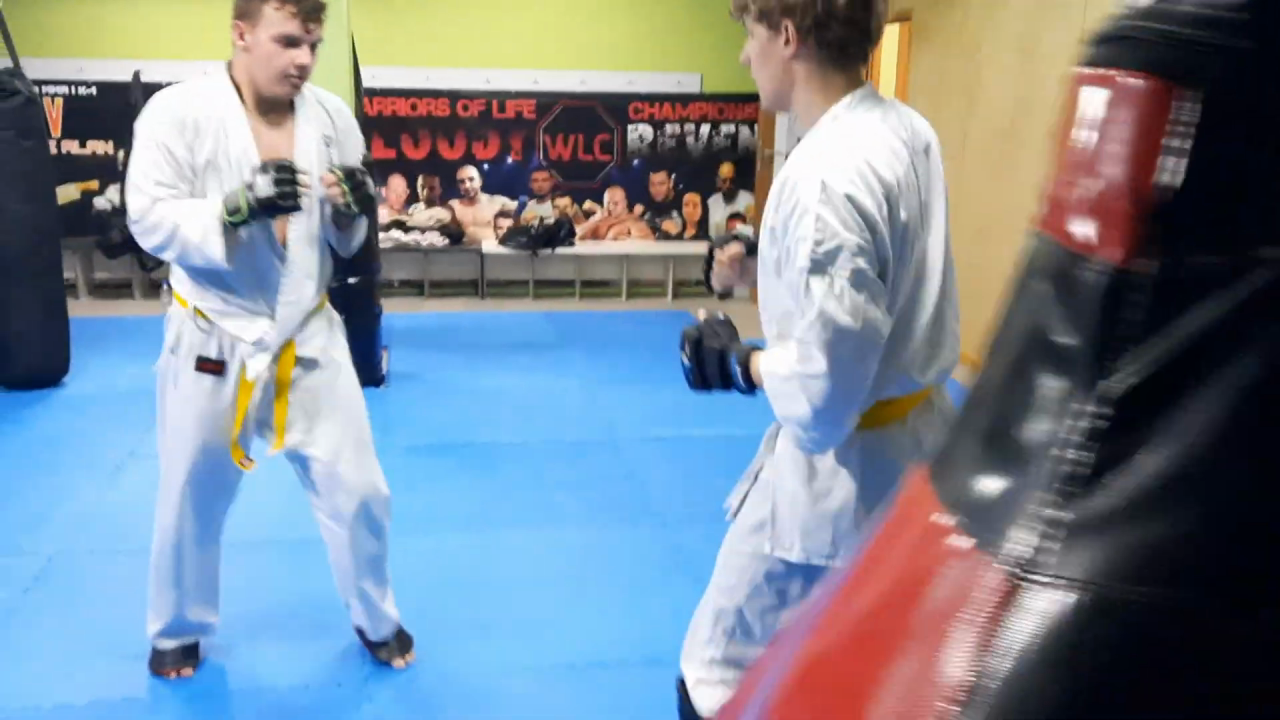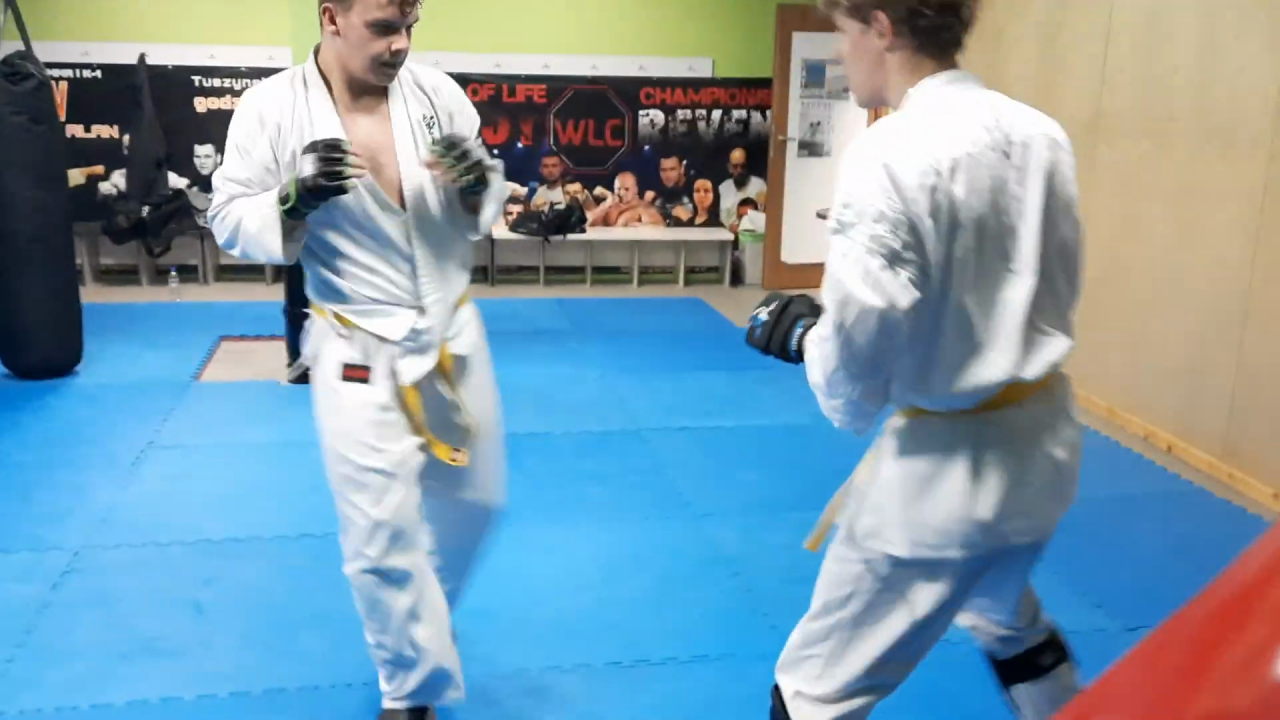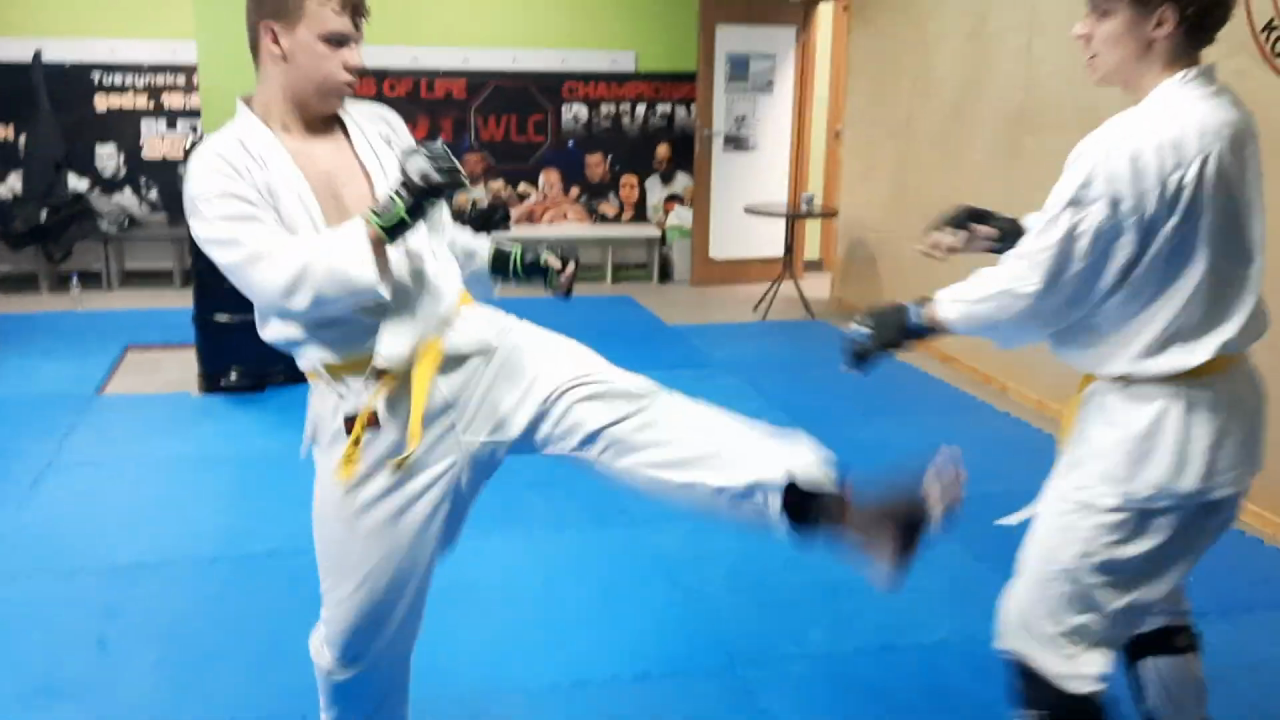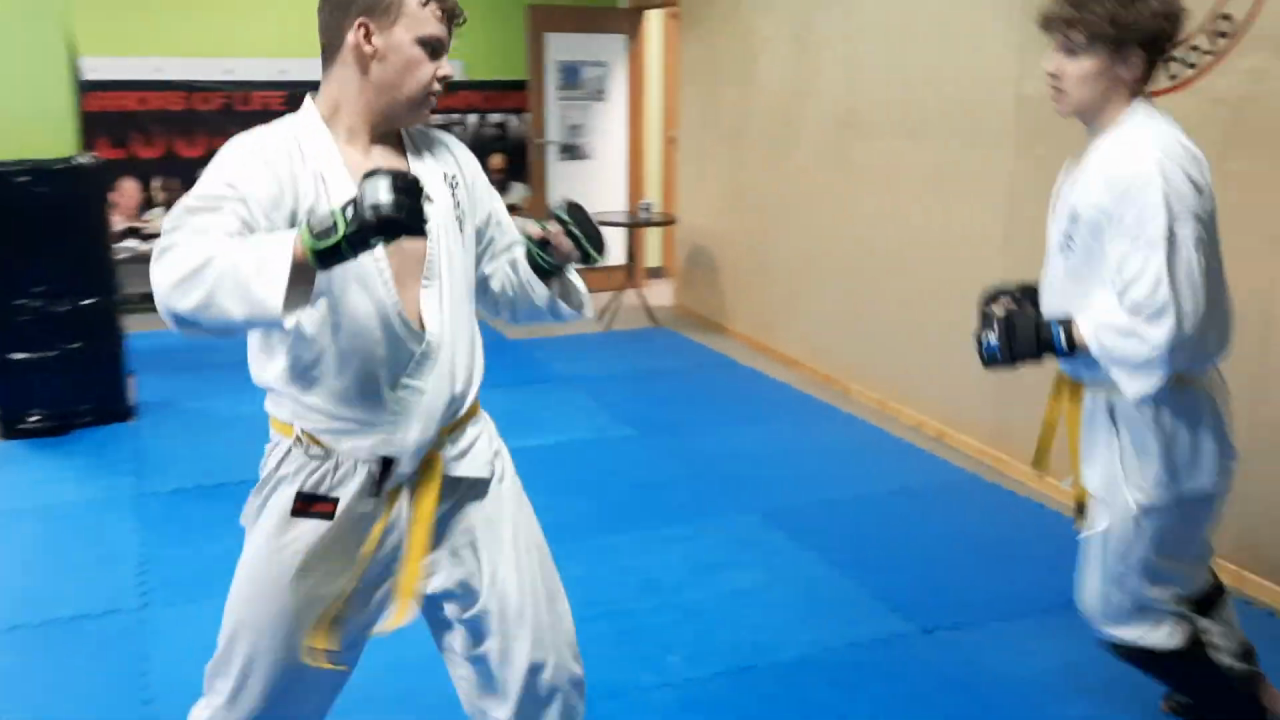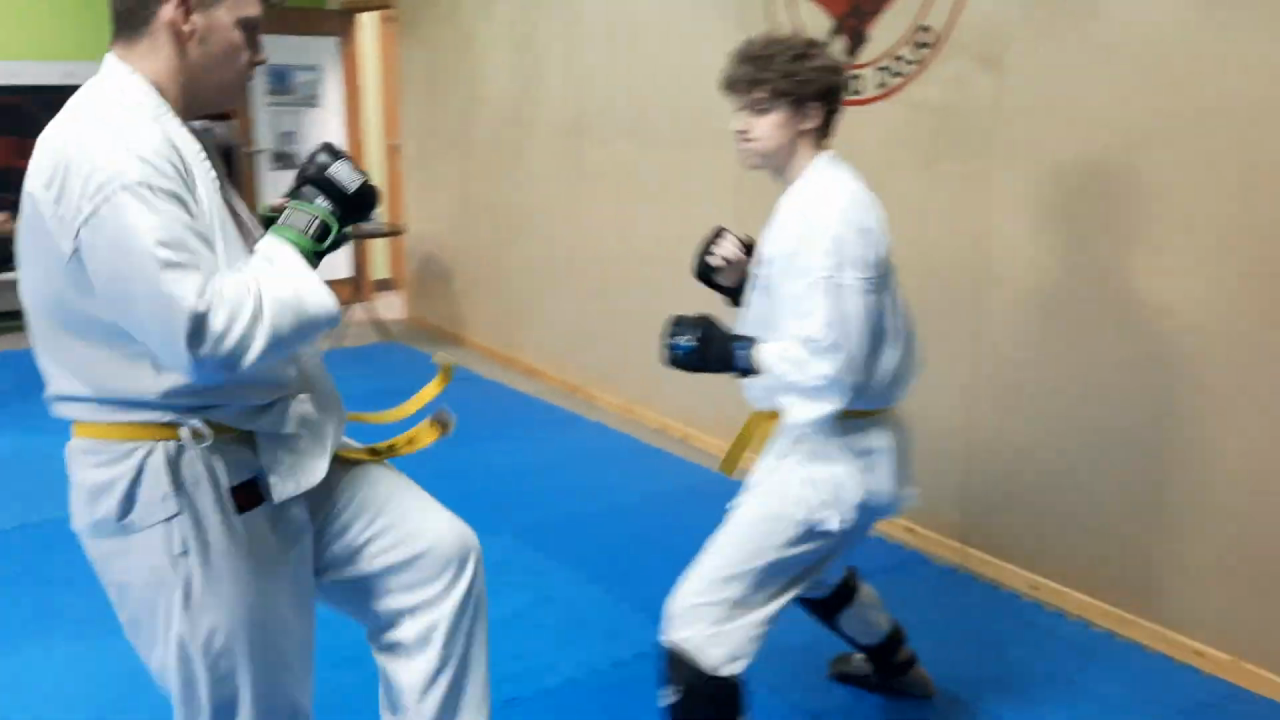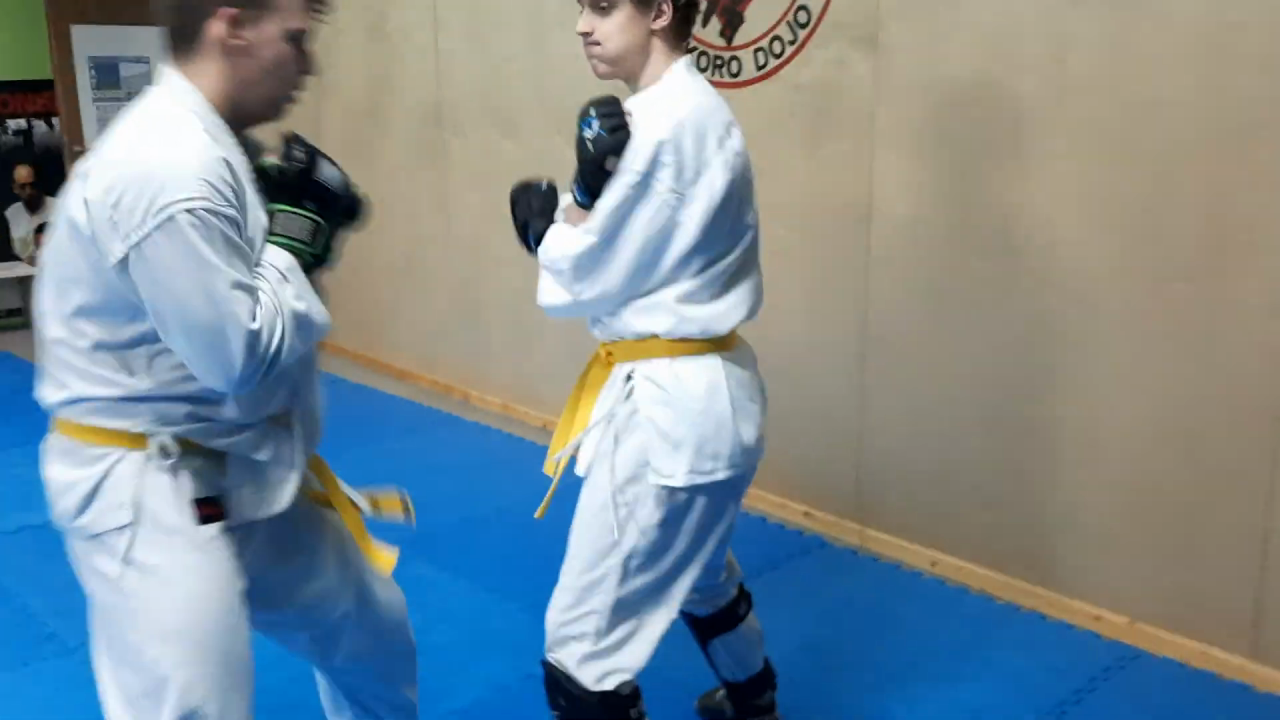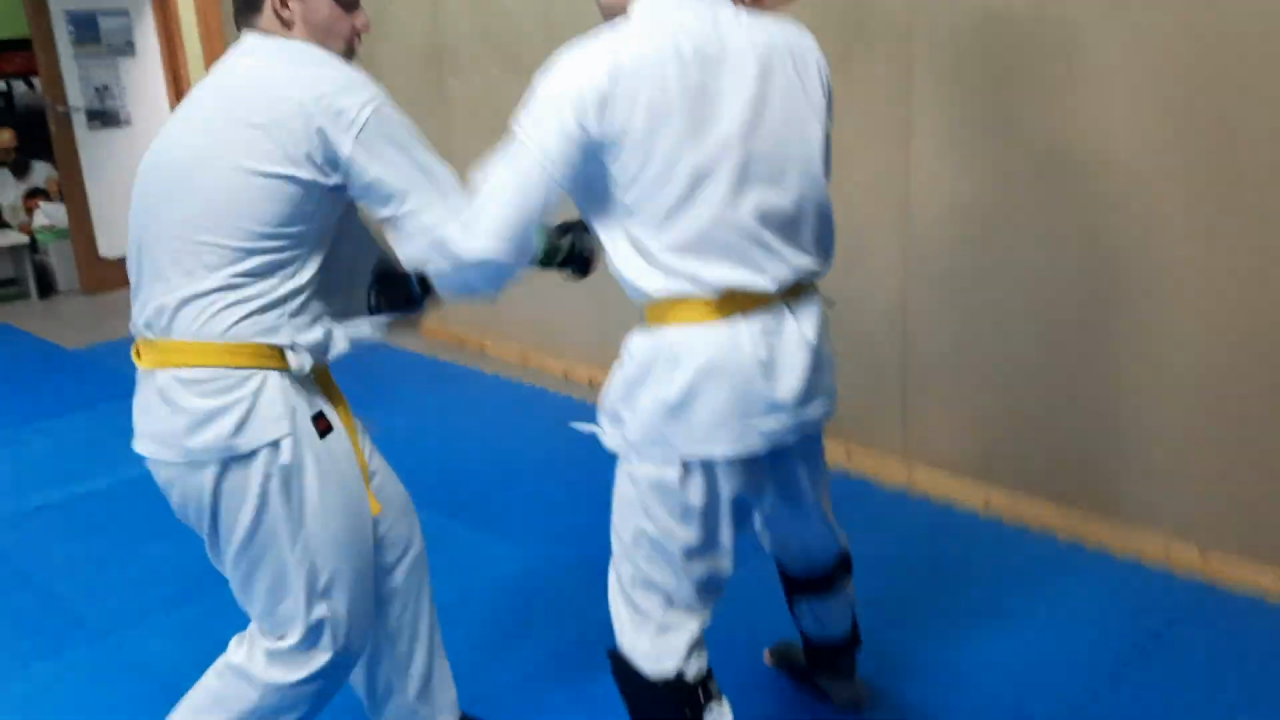
dt=0.4s
person 1, frame 1
left shoulder: (331, 117)
right shoulder: (177, 111)
right elbow: (151, 222)
left wrist: (354, 209)
right wrist: (242, 206)
left hip: (306, 336)
right hip: (212, 340)
left knee: (354, 488)
right knee: (191, 496)
left ankle: (376, 620)
right ankle: (178, 630)
person 1, frame 2
left shoulder: (435, 93)
right shoulder: (271, 108)
left elbow: (482, 207)
right elbow: (232, 224)
left wrist: (476, 182)
right wrist: (297, 197)
left hip: (448, 334)
right hip: (357, 354)
left knee: (471, 501)
right knee: (382, 535)
left ankle: (424, 620)
person 1, frame 3
left shoulder: (380, 125)
right shoulder: (222, 165)
right elbow: (291, 282)
left wrist: (516, 260)
right wrist: (396, 216)
left hip: (472, 352)
right hip: (375, 412)
left knee: (625, 409)
right knee: (361, 619)
left ankle: (855, 519)
person 1, frame 4
left shoulder: (450, 163)
right shoulder: (262, 162)
left elbow: (507, 283)
right elbow: (187, 285)
left wrist: (551, 264)
right wrist: (330, 238)
left hip: (459, 470)
right hip: (323, 488)
person 1, frame 5
left shoulder: (161, 133)
right shoulder: (115, 151)
right elbow: (216, 343)
left wrist: (294, 229)
right wrist: (307, 231)
left hip: (261, 457)
right hip: (178, 485)
left knee: (434, 557)
person 1, frame 6
left shoulder: (214, 149)
right shoulder: (177, 175)
right elbow: (246, 362)
left wrist: (307, 218)
right wrist: (296, 236)
left hip: (244, 471)
right hip: (147, 494)
left knee: (370, 632)
person 1, frame 7
left shoulder: (225, 106)
right shoulder: (327, 92)
right elbow: (452, 237)
left wrist: (386, 283)
right wrist: (549, 239)
right hip: (253, 409)
left knee: (386, 542)
right knee: (306, 640)
person 2, frame 1
left shoulder: (823, 176)
right shoulder: (908, 134)
left elbow: (825, 393)
left wrist: (735, 361)
right wrist: (763, 263)
left hip: (845, 461)
right hip: (916, 441)
person 2, frame 2
left shoulder: (887, 158)
right shoulder: (1040, 135)
left elbow: (857, 361)
left wrist: (796, 332)
left hip: (944, 460)
right hip: (1040, 438)
right knee: (1006, 618)
person 2, frame 3
left shoulder: (1135, 146)
right shoulder: (1221, 117)
left elbow: (1034, 289)
left wrist: (906, 320)
right wrist: (1016, 232)
left hip: (1154, 425)
right hip: (1215, 411)
left knee: (1046, 632)
right knee: (1147, 604)
person 2, frame 4
left shoulder: (1144, 167)
right shoulder: (1108, 156)
left elbow: (1168, 323)
left wrist: (1048, 335)
right wrist: (1038, 300)
left hip: (1153, 421)
right hip: (1128, 407)
left knee: (1121, 608)
right knee: (1161, 574)
person 2, frame 5
left shoulder: (829, 217)
right shoulder: (812, 202)
left elbow: (832, 364)
left wrist: (729, 353)
right wrist: (745, 278)
left hip: (829, 453)
right hip: (818, 440)
left knee: (700, 618)
right knee: (804, 567)
right ankle: (893, 664)
person 2, frame 6
left shoulder: (671, 122)
right shoulder: (665, 112)
left elbow: (593, 274)
right elbow: (634, 251)
left wrist: (542, 220)
right wrist: (587, 188)
left hip: (672, 401)
right hip: (699, 390)
left knee: (584, 634)
right knee: (696, 568)
person 2, frame 7
left shoulder: (597, 71)
left elbow: (494, 229)
right elbow: (795, 188)
left wrist: (412, 273)
left hip: (693, 361)
right hip: (794, 337)
left knee: (654, 608)
right knee: (800, 524)
